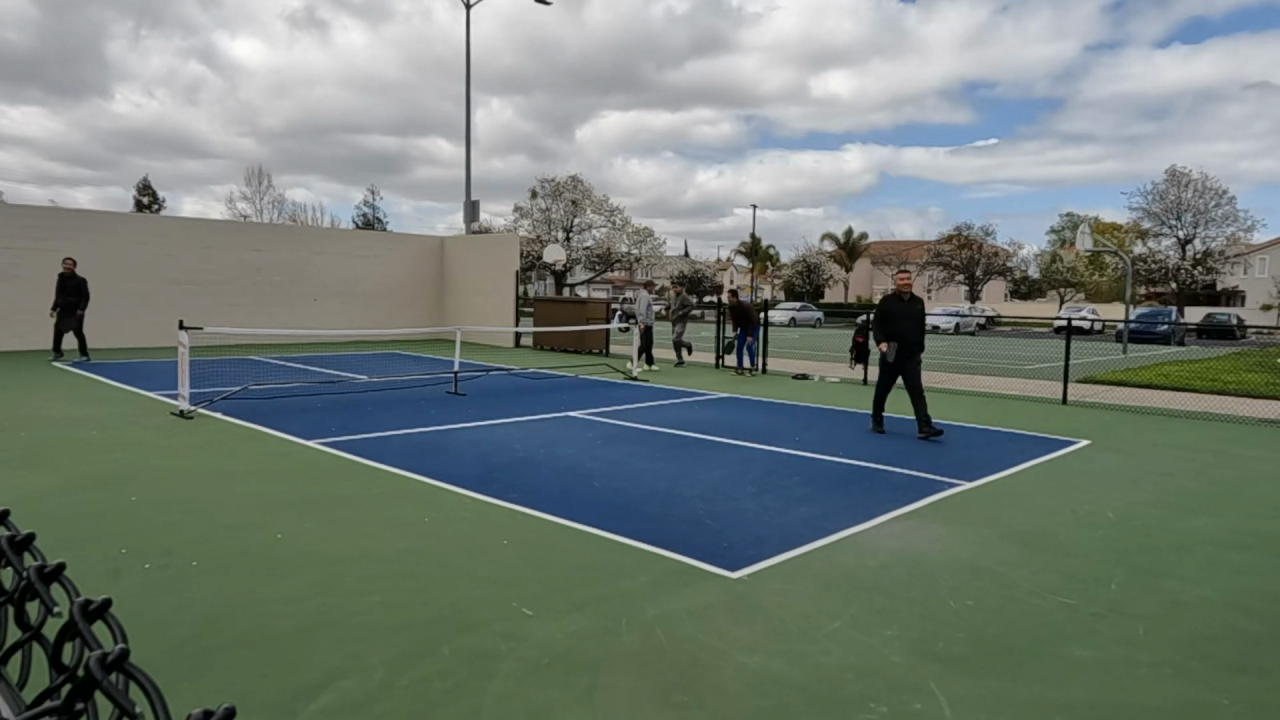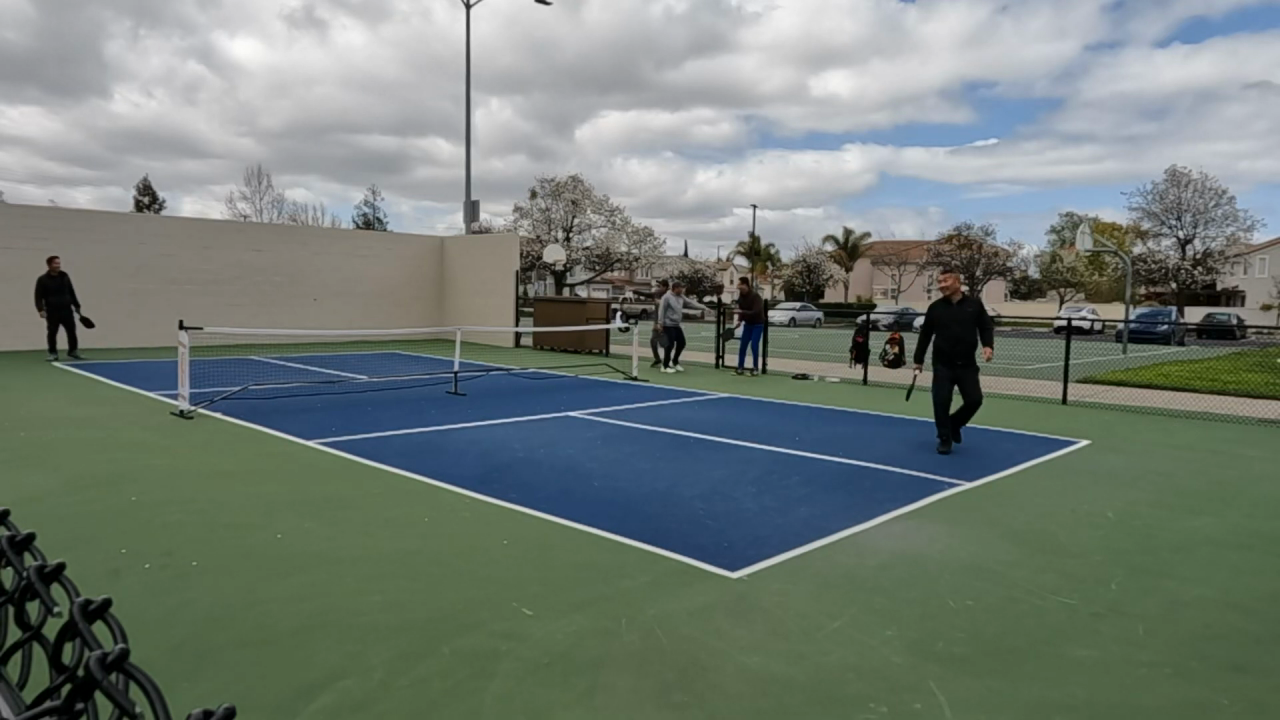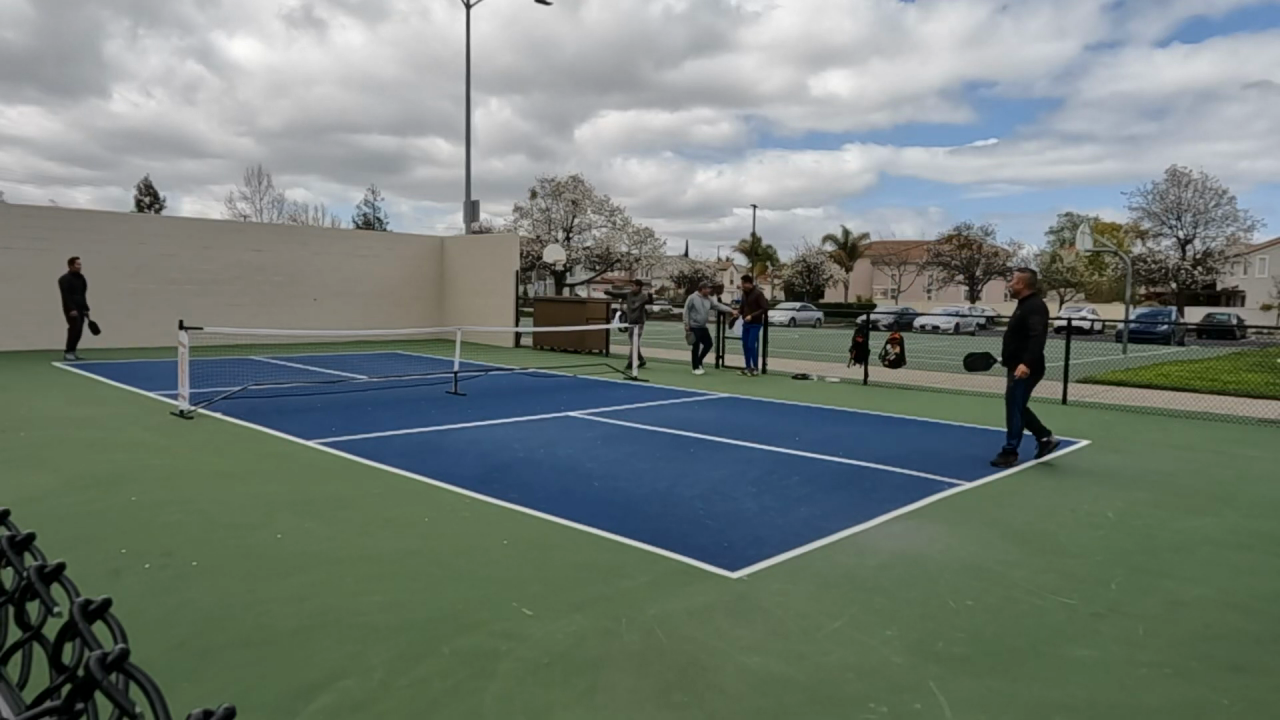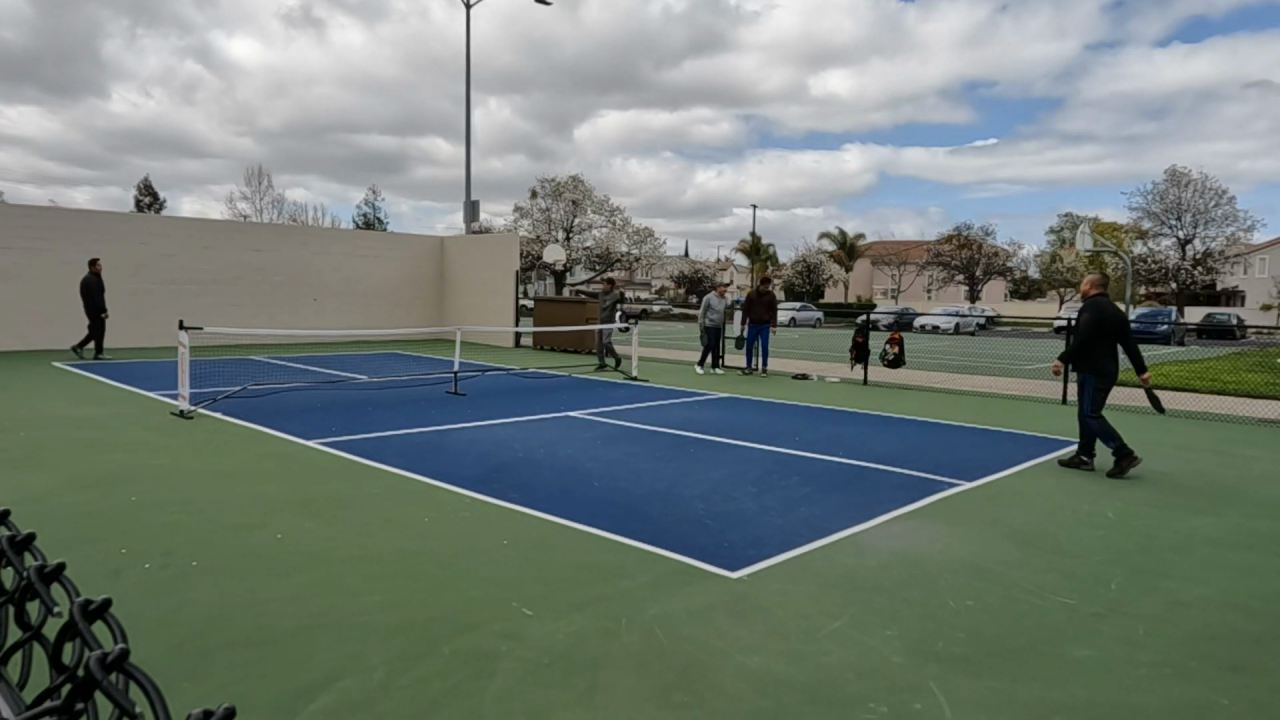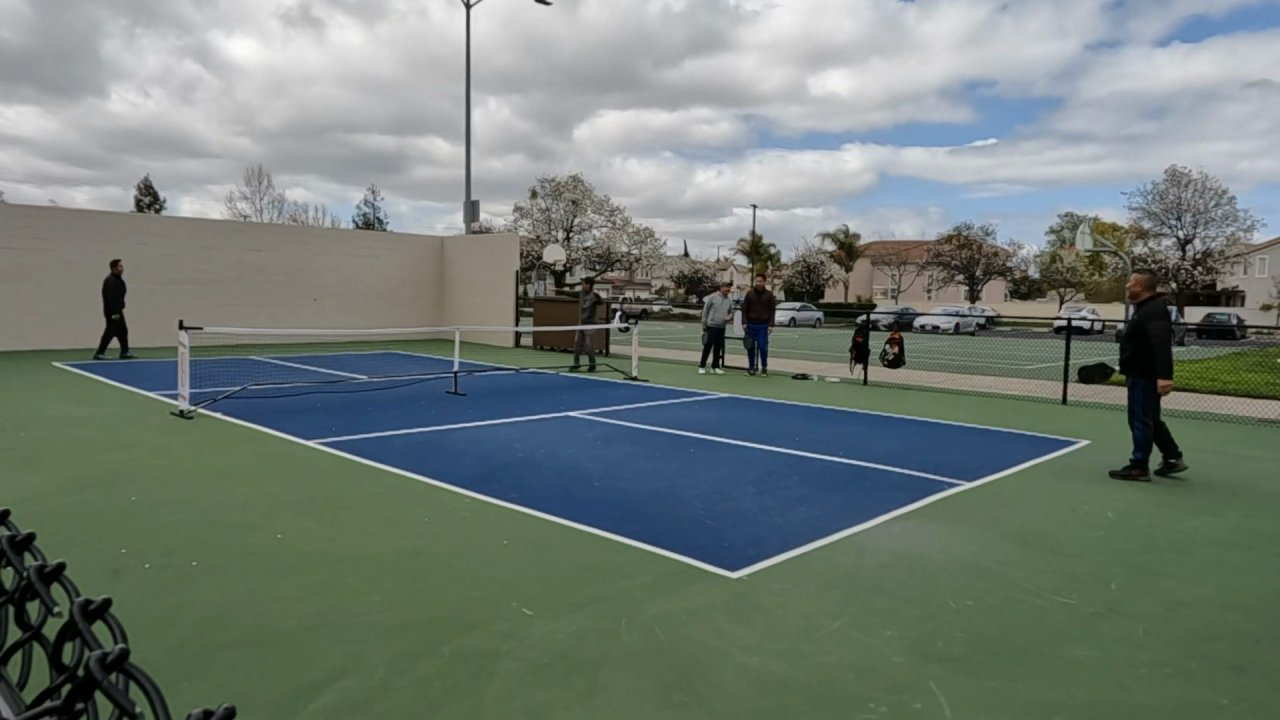
dt=0.7s
person 1, frame 1
left shoulder: (919, 303)
right shoulder: (887, 302)
right elbow: (877, 324)
left wrist: (920, 349)
right wrist: (880, 342)
left hip: (912, 357)
right hip: (891, 356)
left knee: (917, 391)
right knee: (883, 389)
left ankle: (925, 426)
right ankle: (877, 420)
person 1, frame 2
left shoulder: (974, 305)
right shoulder: (935, 308)
left elbow: (986, 327)
right elbow: (925, 335)
left wrist: (988, 345)
right wrist: (918, 359)
left hip: (967, 365)
right hip: (942, 365)
left knee: (974, 400)
right knee: (942, 401)
left ankle: (955, 424)
right ankle: (945, 438)
person 1, frame 3
left shoulder: (1034, 307)
right shoulder: (1027, 304)
left elbow: (1037, 338)
left wrist: (1026, 363)
right wrist: (1009, 356)
left hip: (1024, 369)
right hip: (1019, 367)
left knee: (1015, 410)
right knee: (1017, 407)
left ankle: (1009, 453)
right ankle: (1045, 438)
person 1, frame 4
left shoulder: (1091, 305)
right shoulder: (1115, 310)
left elbow: (1082, 338)
right elbow: (1130, 343)
left wrist: (1062, 359)
right wrist: (1142, 370)
left hip: (1092, 370)
right hip: (1107, 370)
left knee: (1090, 415)
right knee: (1091, 414)
left ankle: (1125, 455)
right ankle: (1084, 456)
person 1, frame 5
left shoulder: (1154, 311)
right shoulder: (1145, 308)
left elbow: (1161, 345)
left wrist: (1164, 376)
left hip: (1145, 377)
right hip: (1143, 375)
left knee: (1139, 420)
right knee: (1150, 419)
left ankle: (1139, 467)
right ankle: (1173, 459)
